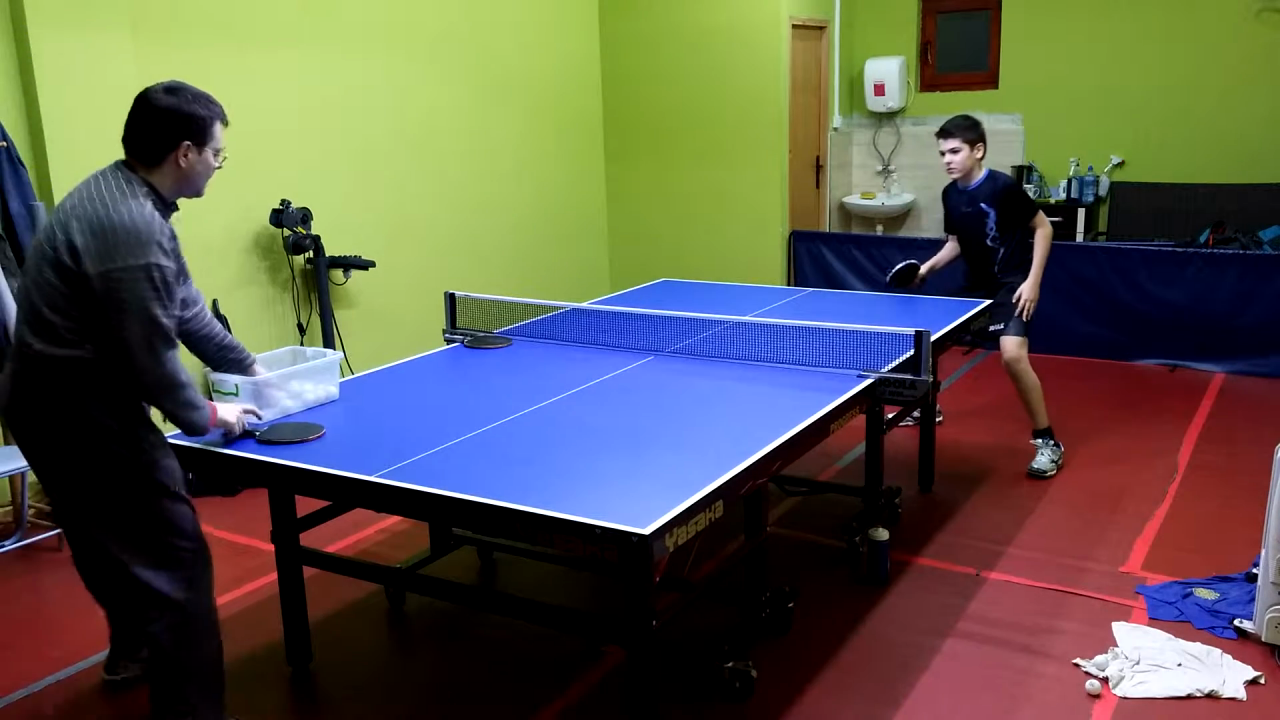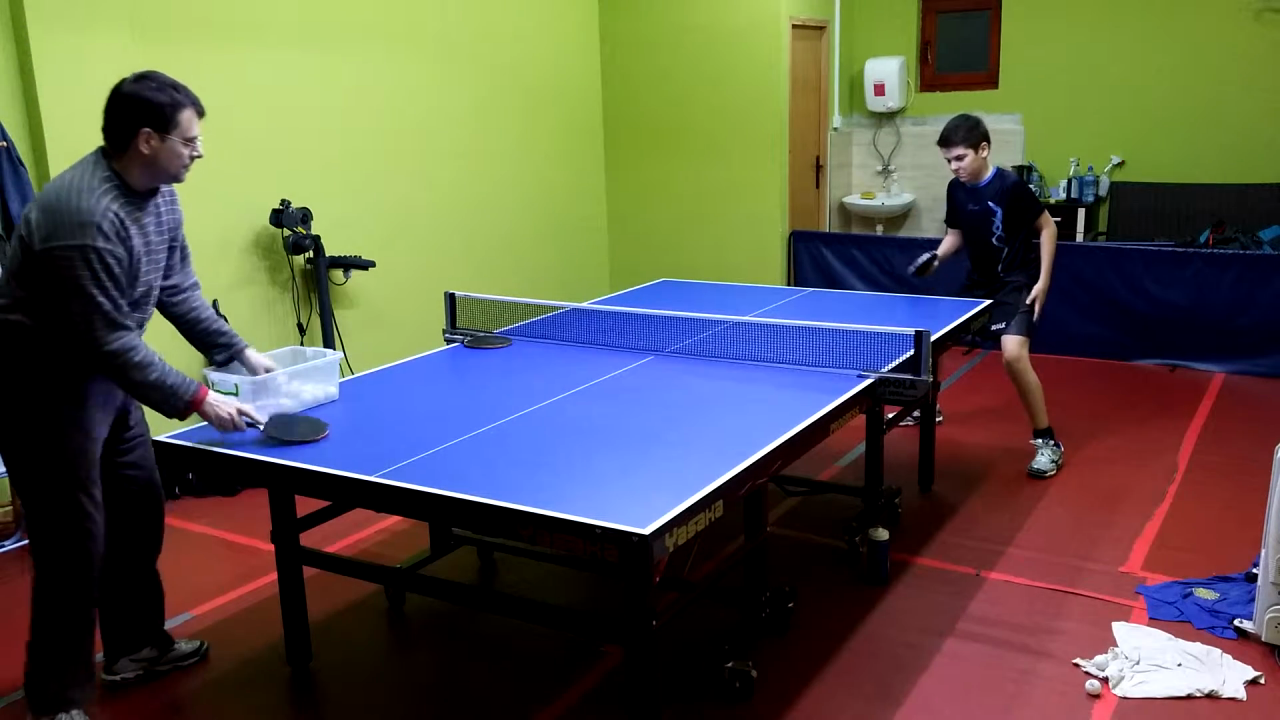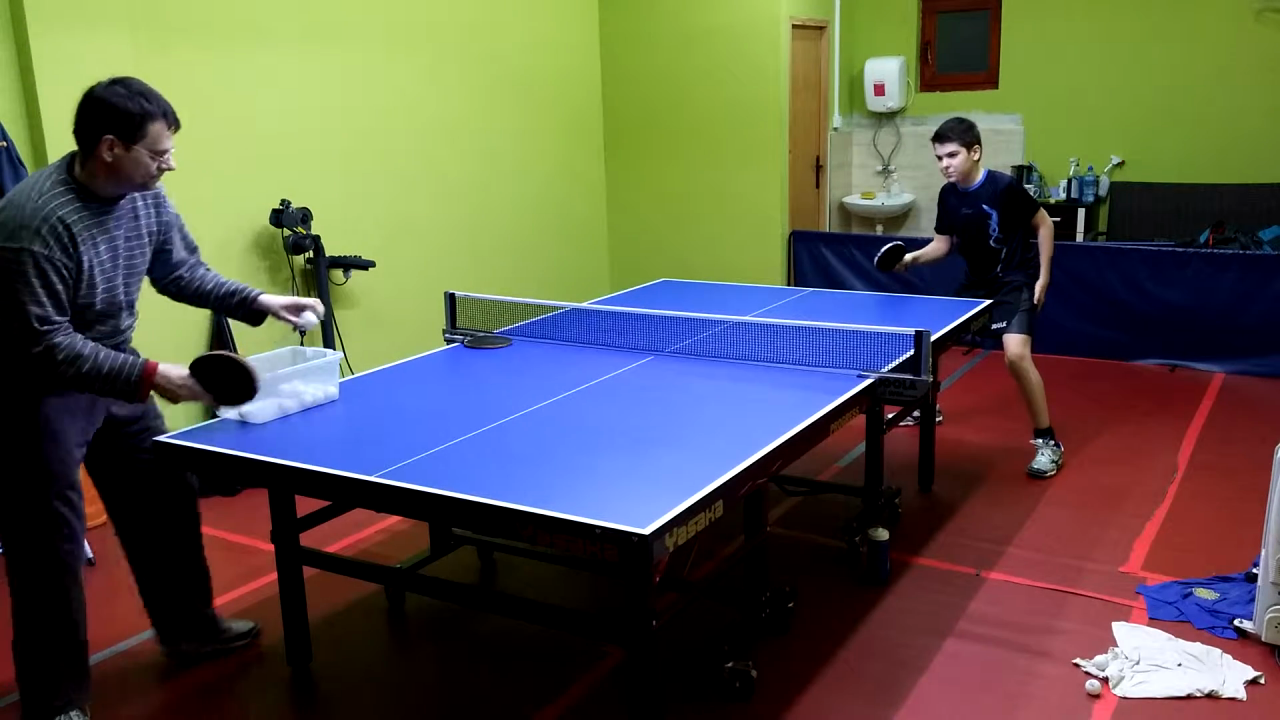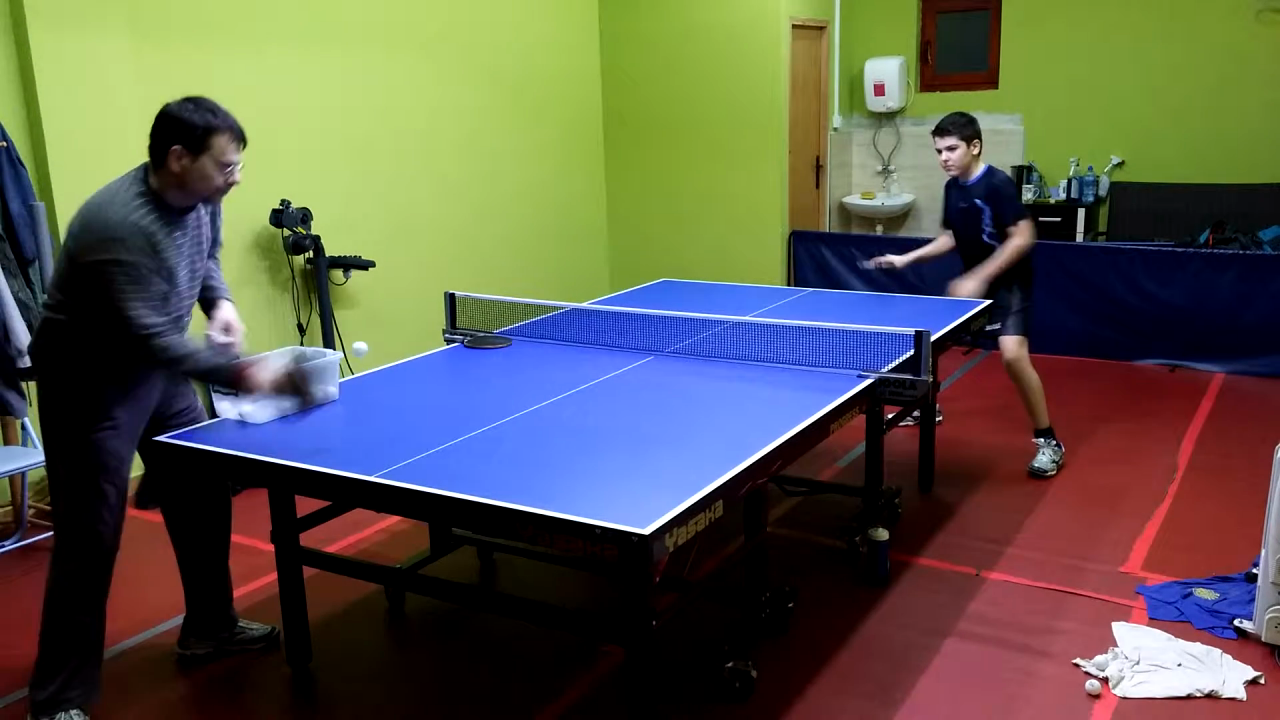
dt=0.4s
person 1, frame 1
left shoulder: (133, 198)
right shoulder: (133, 232)
left elbow: (181, 303)
right elbow: (149, 362)
left wrist: (243, 363)
right wrist: (205, 415)
left hip: (62, 399)
right hip: (81, 411)
left knee: (123, 540)
right knee: (173, 557)
left ankle: (137, 650)
person 1, frame 2
left shoulder: (157, 196)
right shoulder: (84, 216)
left elbow: (176, 288)
right elbow: (108, 344)
left wrist: (237, 350)
right wrist: (197, 400)
left hip: (106, 374)
left knee: (138, 509)
right knee: (74, 541)
left ankle: (135, 644)
person 1, frame 3
left shoulder: (145, 198)
left elbow: (179, 271)
left wrist: (257, 303)
right wrist: (147, 376)
left hip: (114, 370)
left knee: (166, 501)
left ankle: (188, 627)
person 1, frame 4
left shoulder: (202, 202)
right shoulder: (119, 225)
right elbow: (150, 337)
left wrist: (220, 305)
right wrist: (241, 372)
left hip: (158, 370)
right hip: (87, 380)
left knee: (204, 492)
right knee: (91, 537)
left ankle: (209, 624)
person 2, frame 1
left shoulder: (1004, 187)
right shoulder: (950, 194)
left elbow: (1042, 228)
left wrist: (1033, 280)
right wrist: (929, 266)
left hip: (1012, 284)
right hip: (975, 284)
left knee: (1013, 356)
left ankle: (1048, 442)
person 2, frame 2
left shoulder: (1010, 186)
right shoulder: (955, 189)
left elbow: (1047, 227)
left wrist: (1042, 280)
right wrist: (936, 255)
left hip: (1015, 283)
right hip: (977, 282)
left knee: (1013, 356)
left ankle: (1047, 442)
person 2, frame 3
left shoulder: (1005, 187)
right shoulder: (948, 195)
left elbow: (1044, 225)
right elbow: (943, 243)
left wrist: (1043, 277)
right wrist: (913, 257)
left hip: (1015, 282)
right hip: (976, 283)
left knee: (1016, 354)
left ankle: (1048, 441)
person 2, frame 4
left shoulder: (999, 183)
right shoulder: (954, 187)
left elbow: (1023, 239)
right elbow: (950, 240)
left wrist: (979, 277)
right wrist: (906, 259)
left hip: (1006, 282)
right hip: (970, 281)
left knee: (1012, 356)
left ankle: (1049, 442)
